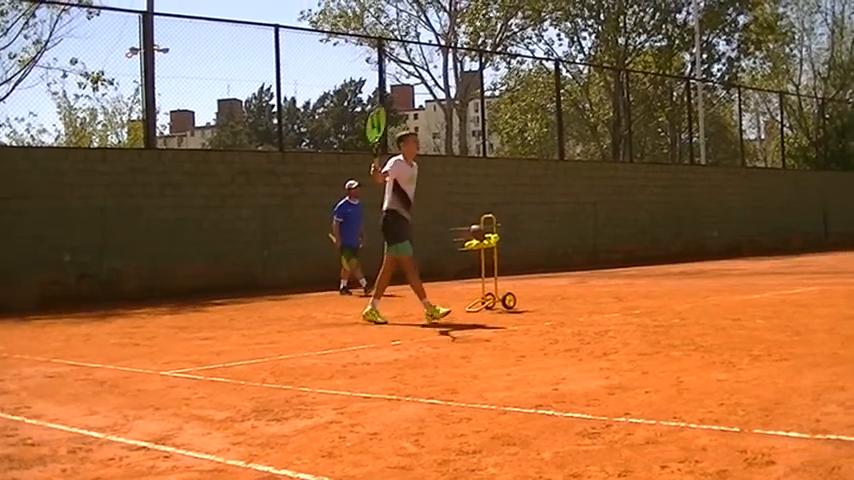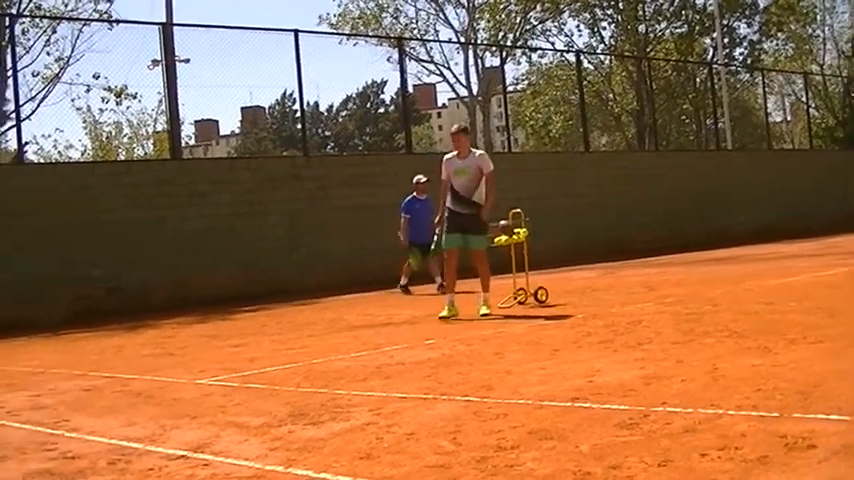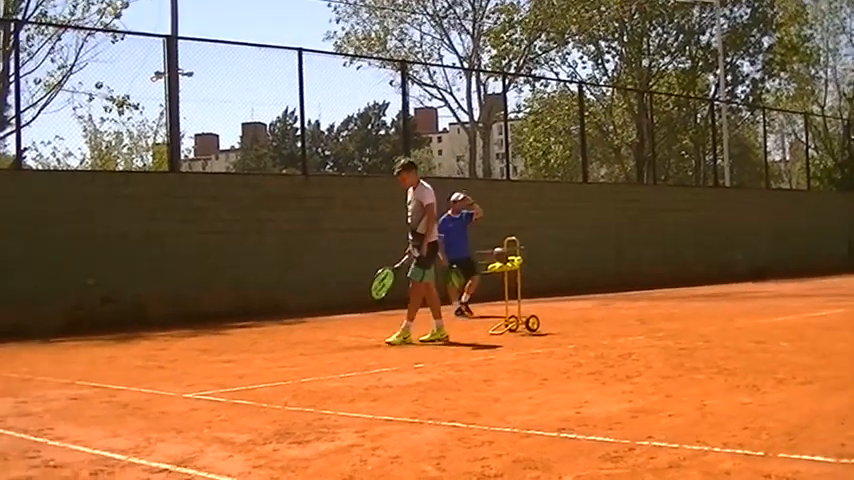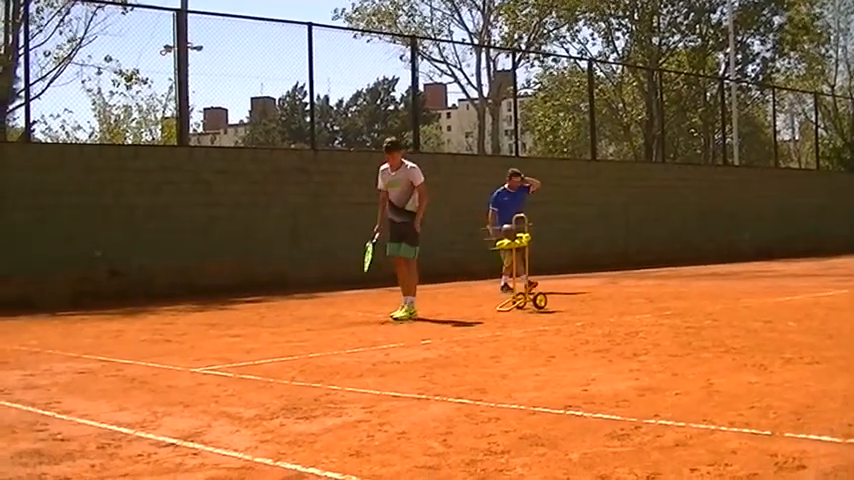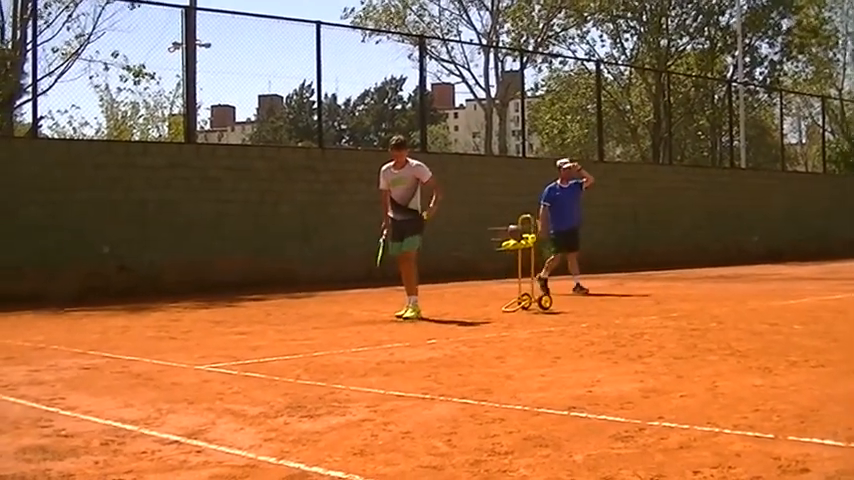
dt=1s
person 1, frame 1
left shoulder: (413, 167)
right shoulder: (396, 163)
right elbow: (381, 178)
right wrist: (377, 173)
left hip: (403, 220)
right hip: (393, 219)
left knee: (389, 267)
right knee: (410, 267)
left ankle: (372, 309)
right ankle: (429, 309)
person 1, frame 2
left shoulder: (480, 157)
right shoulder: (448, 160)
left elbow: (491, 183)
left wrist: (485, 209)
right wrist: (441, 213)
left hip: (475, 213)
right hip: (453, 214)
left knee: (480, 259)
right knee: (450, 258)
left ankle: (485, 302)
right ankle: (450, 304)
person 1, frame 3
left shoulder: (424, 190)
right shoulder: (411, 191)
left elbow: (432, 217)
left wrist: (425, 243)
right wrist: (412, 246)
left hip: (427, 245)
right hip: (418, 244)
left knee: (415, 288)
right knee: (428, 287)
left ankle: (405, 332)
right ankle: (440, 330)
person 1, frame 4
left shoulder: (412, 170)
right shoulder: (383, 171)
left elbow: (423, 196)
left wrist: (417, 220)
right wrist: (380, 222)
left hip: (410, 221)
right hip: (394, 222)
left knee: (409, 262)
right knee: (398, 263)
left ankle: (411, 306)
right ankle: (405, 303)
person 1, frame 5
left shoulder: (417, 167)
right shoulder: (385, 171)
left elbow: (436, 188)
left wrist: (433, 206)
right wrist: (385, 220)
left hip: (413, 219)
right hip: (396, 221)
left knee: (408, 259)
right knee: (402, 263)
left ankle: (414, 304)
right ankle: (410, 304)
person 2, frame 1
left shoulder: (358, 205)
right shoulder: (342, 206)
right elbow: (335, 224)
left wrist: (361, 236)
right wrist: (337, 239)
left hip: (354, 240)
right hip: (345, 241)
left knee: (349, 264)
right knee: (353, 262)
left ankle: (343, 287)
right ankle: (364, 285)
person 2, frame 2
left shoulder: (427, 200)
right shoulder: (409, 202)
right elbow: (404, 221)
left wrist: (433, 232)
right wrist: (404, 237)
left hip: (427, 238)
right hip: (414, 239)
left knee: (432, 259)
right knee: (413, 261)
left ankle: (440, 284)
right ankle: (403, 283)
person 2, frame 3
left shoulder: (465, 216)
right shoulder: (444, 221)
left elbow: (480, 213)
right elbow: (439, 240)
left wrist: (471, 203)
right wrist: (444, 257)
left hip: (465, 255)
right hip: (452, 258)
left knee: (475, 278)
right knee: (453, 282)
left ankle: (464, 301)
right ankle: (457, 307)
person 2, frame 4
left shoulder: (522, 190)
right shoulder: (499, 194)
left elbow: (537, 184)
right elbow: (492, 214)
left wrist: (524, 179)
right wrist: (493, 230)
right hip: (506, 231)
left knee: (512, 256)
right knee: (515, 255)
left ankle: (504, 283)
right ankle: (525, 281)
person 2, frame 5
left shoulder: (575, 186)
right shoulder: (551, 189)
left elbow: (591, 180)
right elbow: (543, 209)
left wrist: (579, 169)
right wrist: (542, 227)
left hip: (573, 228)
right hip: (557, 230)
left knee: (573, 255)
right knee: (557, 256)
left ankle: (577, 284)
right ankle: (543, 276)
